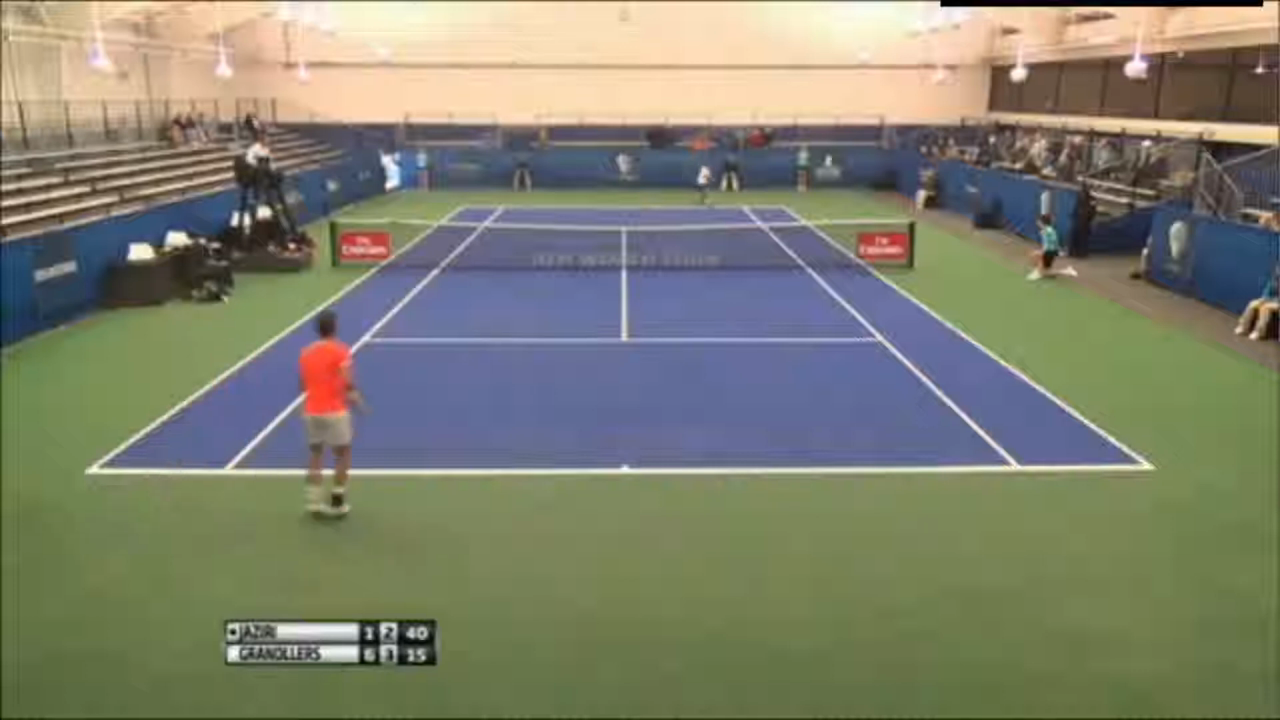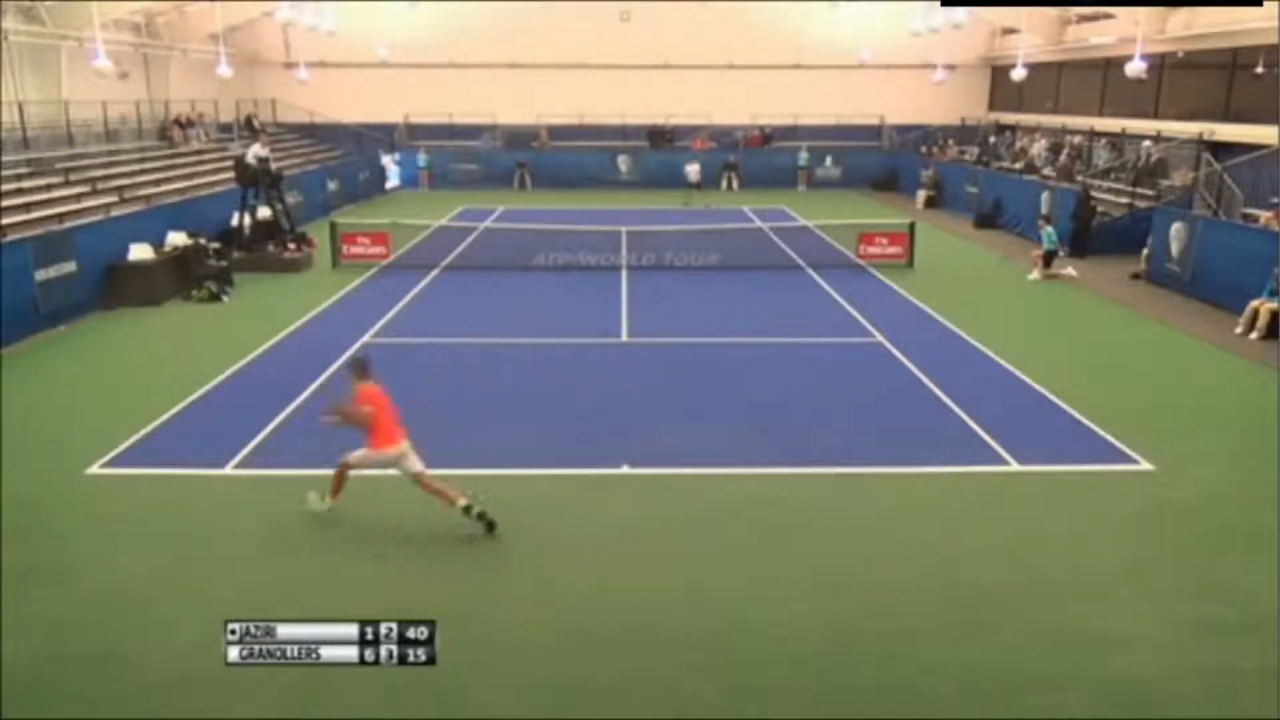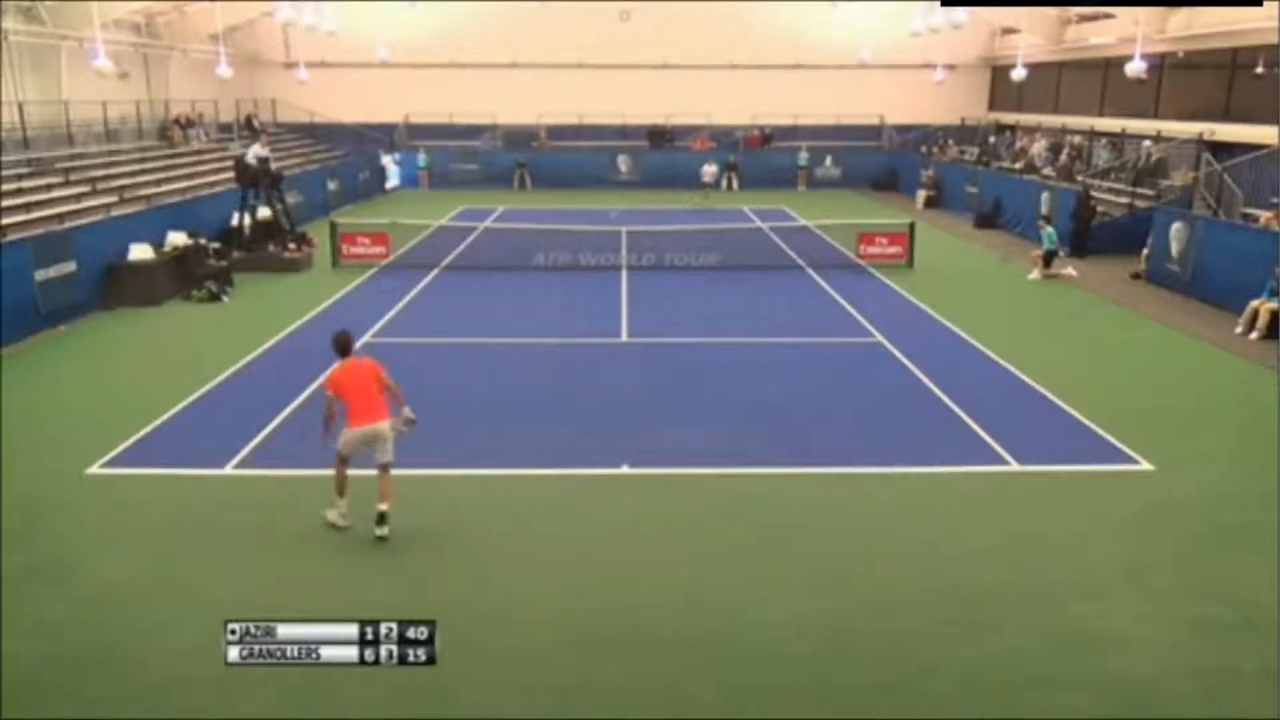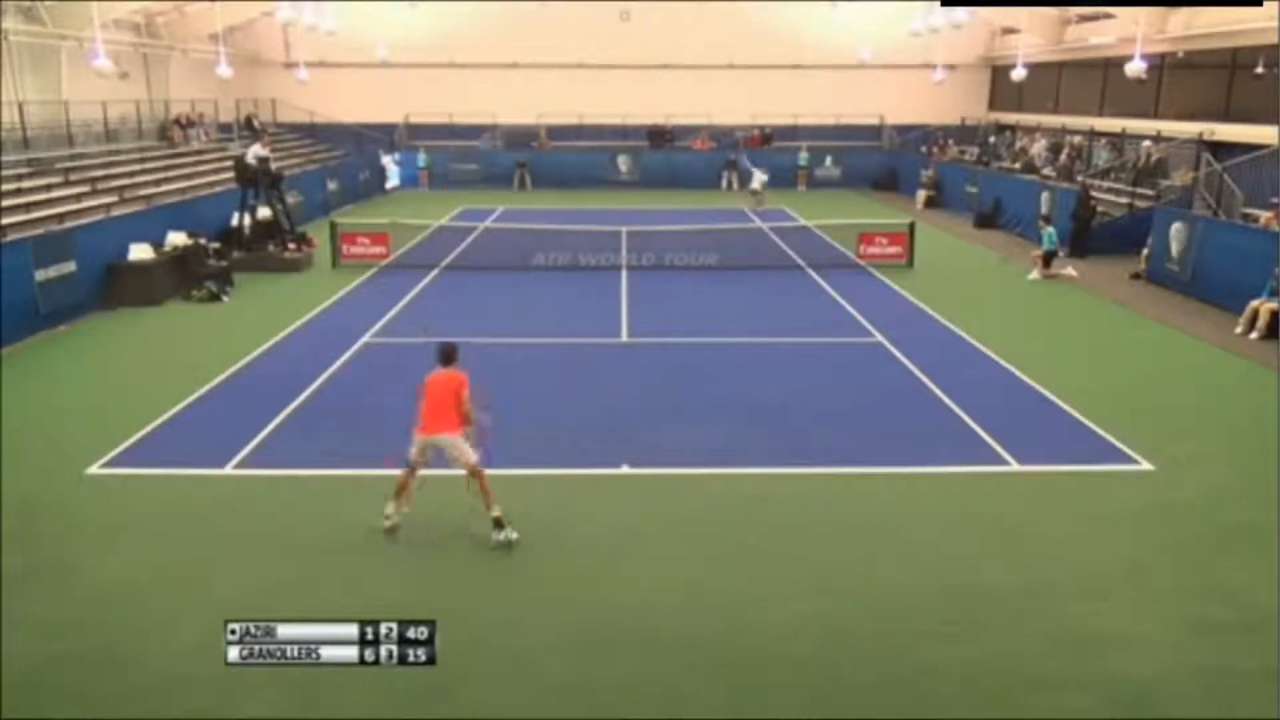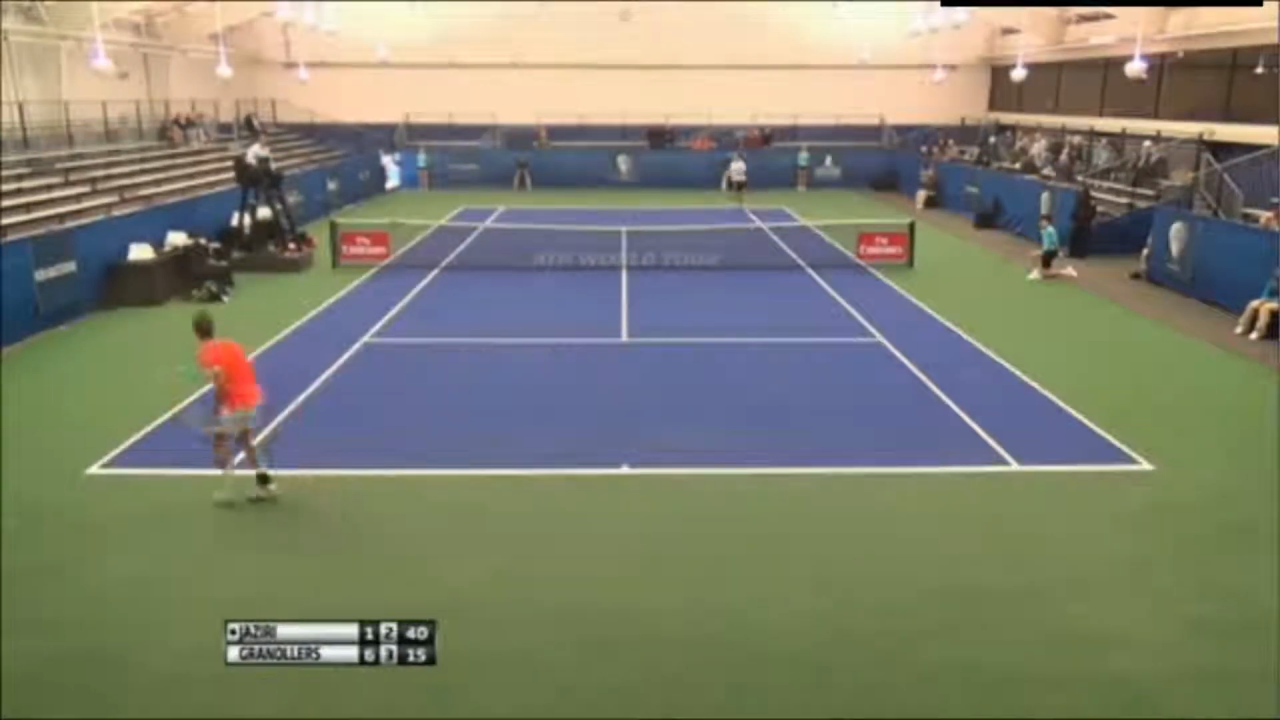
dt=1s
person 1, frame 1
left shoulder: (306, 353)
right shoulder: (340, 350)
left elbow: (303, 385)
right elbow: (346, 381)
right wrist: (352, 395)
left hip: (311, 411)
right hip: (335, 411)
left knee: (316, 454)
right knee: (342, 454)
left ankle: (313, 500)
right ankle: (336, 502)
person 1, frame 2
left shoulder: (362, 392)
right shoulder: (373, 389)
left elbow: (366, 423)
left wrist: (340, 415)
right wrist: (341, 414)
left hip: (381, 449)
right hip: (400, 444)
left knee: (343, 465)
right knee: (427, 483)
left ankle: (327, 502)
right ankle: (472, 511)
person 1, frame 3
left shoulder: (333, 377)
right shoulder: (370, 363)
left elbow: (330, 412)
right elbow: (391, 388)
left wrist: (327, 429)
right wrist: (405, 410)
left hip: (357, 428)
right hip: (382, 424)
left knee: (341, 463)
right knee: (384, 471)
left ankle: (340, 513)
right ankle: (382, 520)
person 1, frame 4
left shoulder: (429, 379)
right shoulder: (461, 378)
right elbow: (466, 411)
right wrist: (467, 428)
left hip: (423, 433)
right hip: (449, 434)
left knee: (410, 469)
right knee: (479, 476)
left ankle: (391, 515)
right ankle: (499, 528)
person 1, frame 5
left shoulder: (207, 353)
right shoulder: (231, 344)
left elbow: (221, 384)
left wrist: (217, 408)
left hip: (238, 404)
right hip: (253, 397)
left knee: (219, 440)
right knee: (245, 440)
left ankle: (228, 490)
right ankle: (265, 485)
